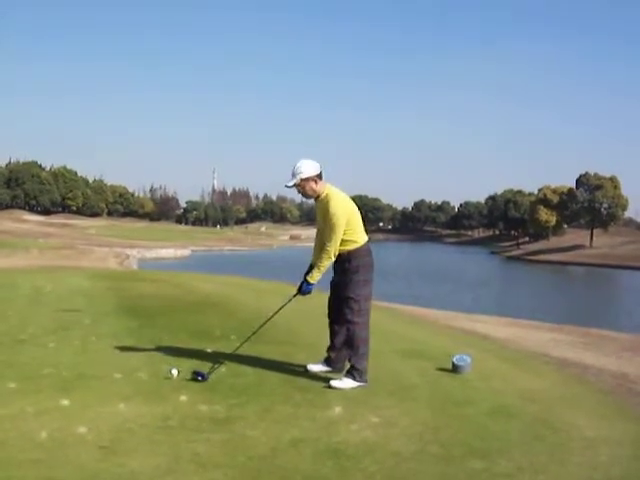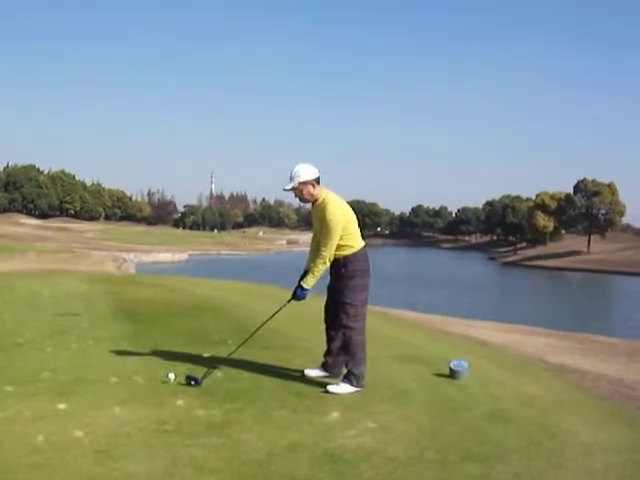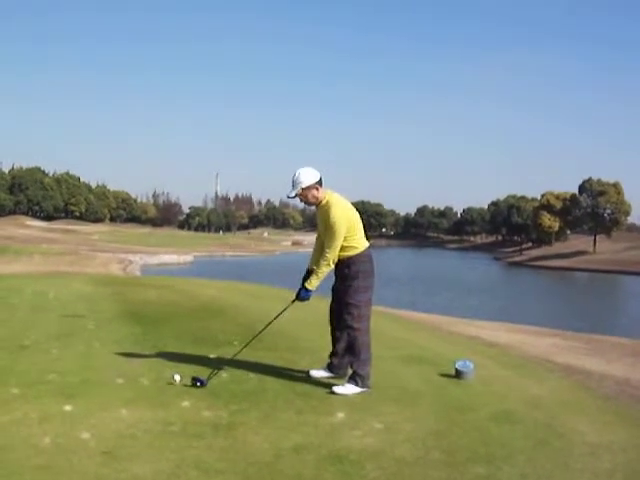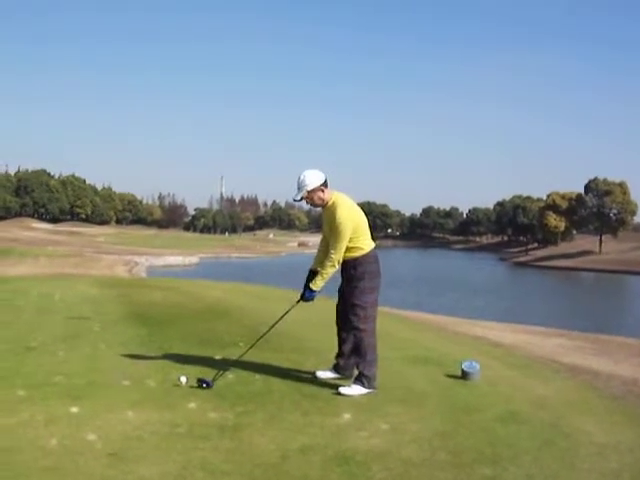
dt=0.4s
person 1, frame 1
left shoulder: (336, 204)
right shoulder: (321, 200)
left elbow: (330, 250)
right elbow: (321, 236)
left wrist: (312, 279)
right wrist: (311, 267)
left hip: (357, 259)
right hip: (343, 259)
left knee: (354, 316)
right knee: (336, 312)
left ankle: (358, 373)
right ankle: (335, 360)
person 1, frame 2
left shoulder: (332, 209)
right shoulder: (317, 204)
left elbow: (325, 255)
right elbow: (317, 242)
left wrist: (306, 285)
right wrist: (306, 272)
left hip: (353, 264)
right hip: (339, 264)
left knee: (350, 321)
right knee: (333, 317)
left ankle: (354, 379)
right ankle: (332, 366)
person 1, frame 3
left shoulder: (336, 211)
right shoulder: (322, 205)
left elbow: (330, 256)
right elbow: (321, 241)
left wrist: (310, 285)
right wrist: (310, 271)
left hip: (357, 265)
right hip: (344, 264)
left knee: (354, 321)
right knee: (338, 317)
left ankle: (360, 379)
right ankle: (338, 366)
person 1, frame 4
left shoulder: (342, 212)
right shoulder: (328, 206)
left elbow: (334, 257)
right elbow: (326, 241)
left wrist: (315, 286)
right wrist: (313, 270)
left hip: (364, 266)
right hip: (351, 265)
left knee: (361, 322)
right knee: (344, 318)
left ankle: (366, 380)
right ankle: (344, 366)
